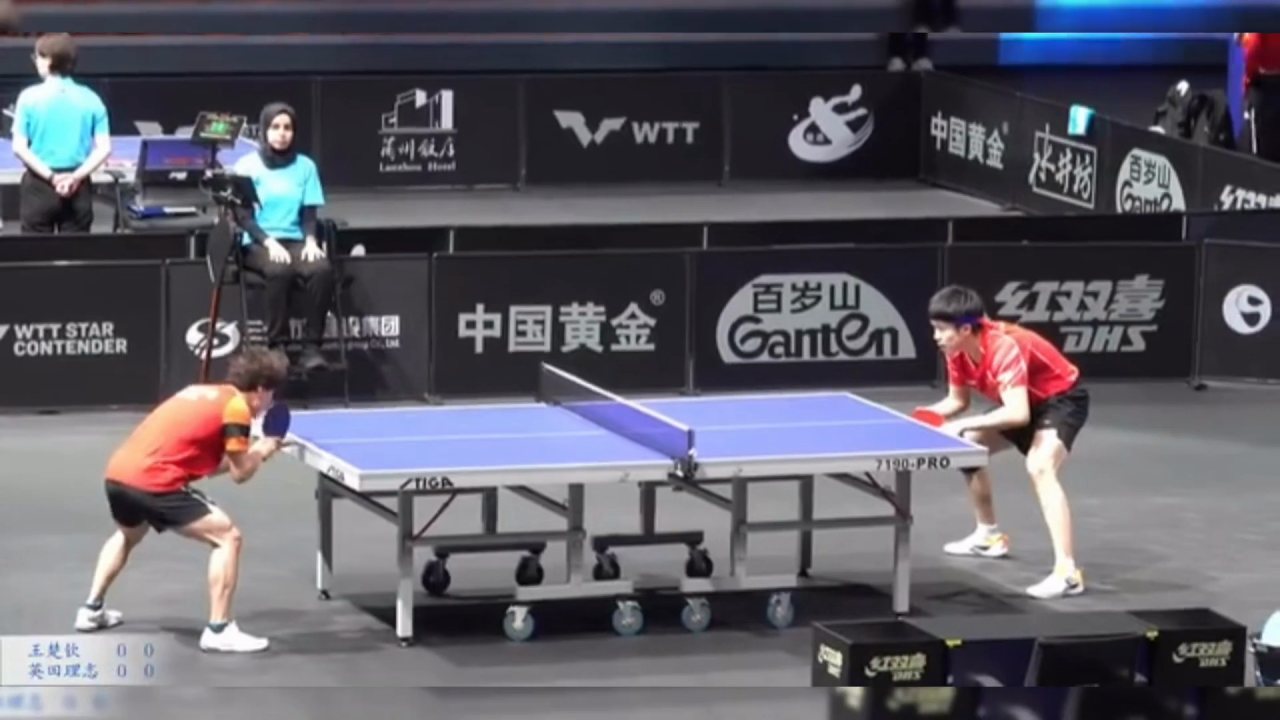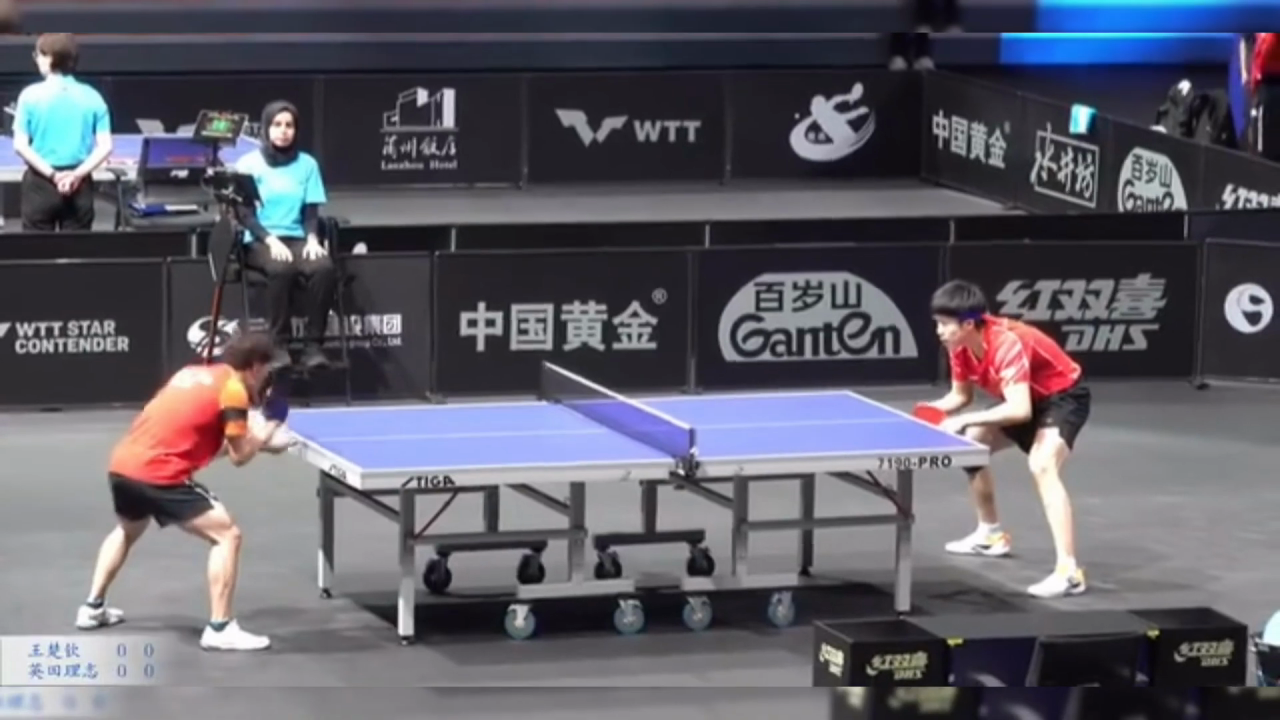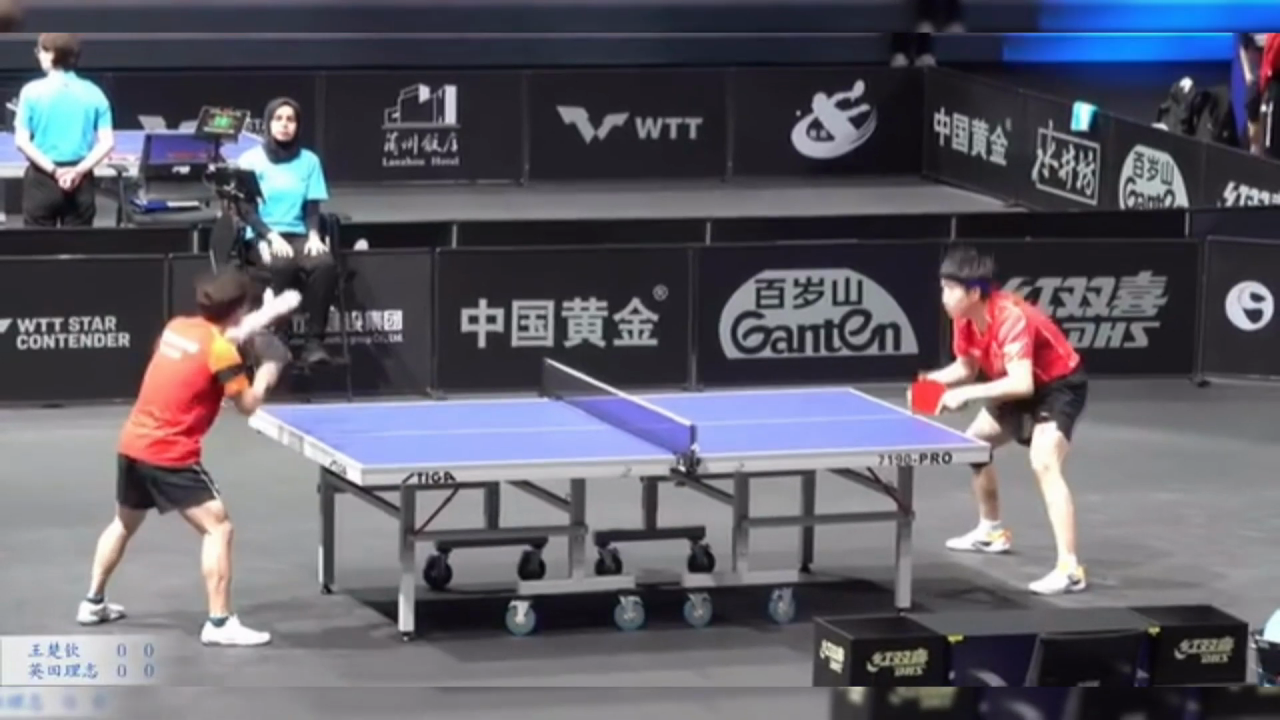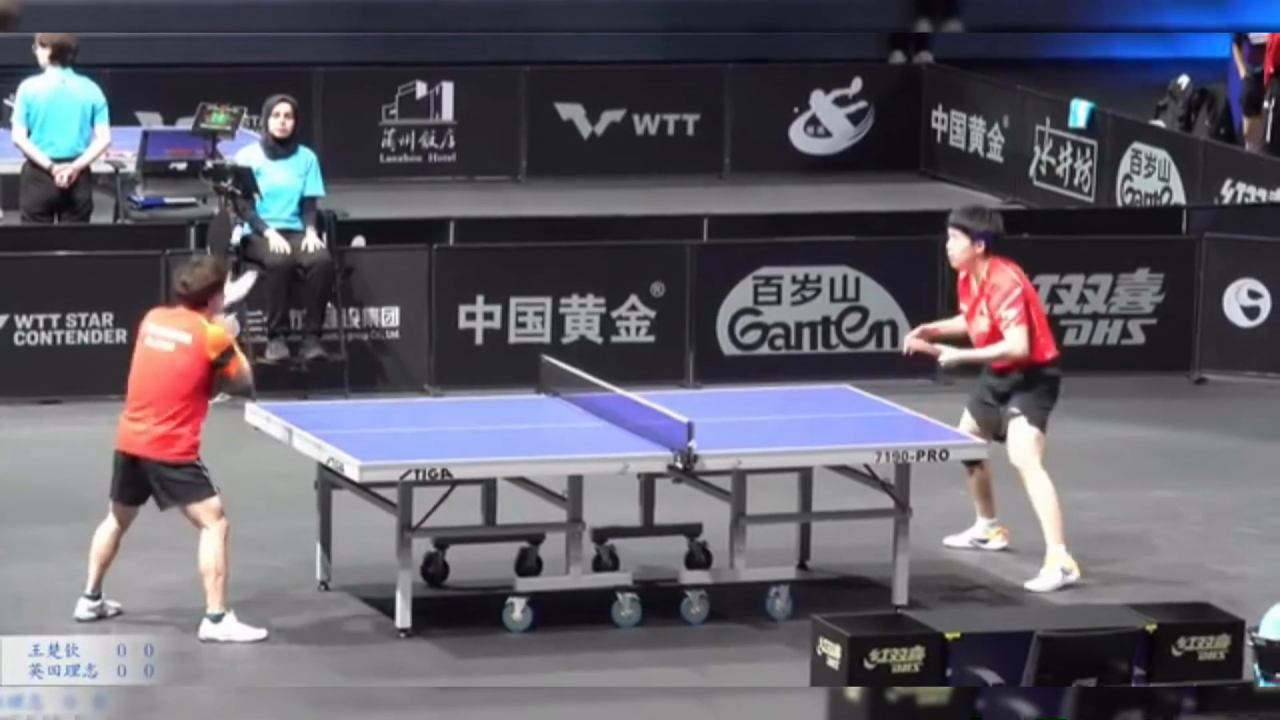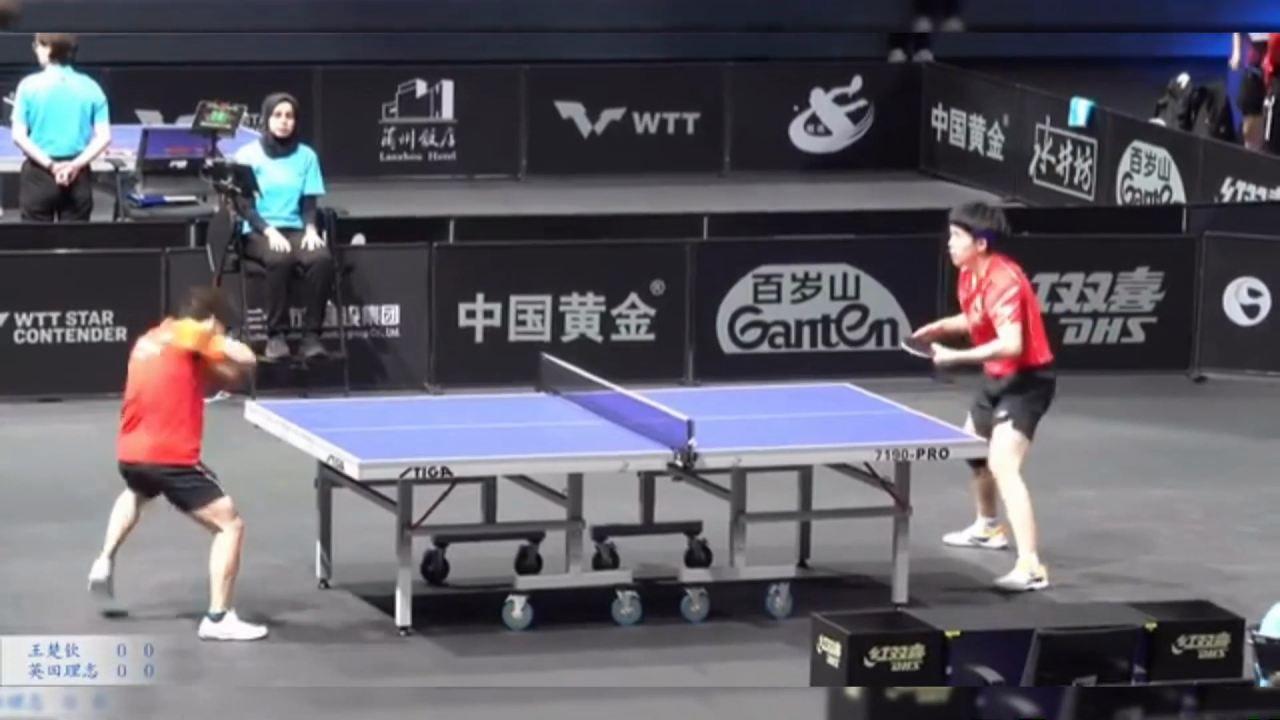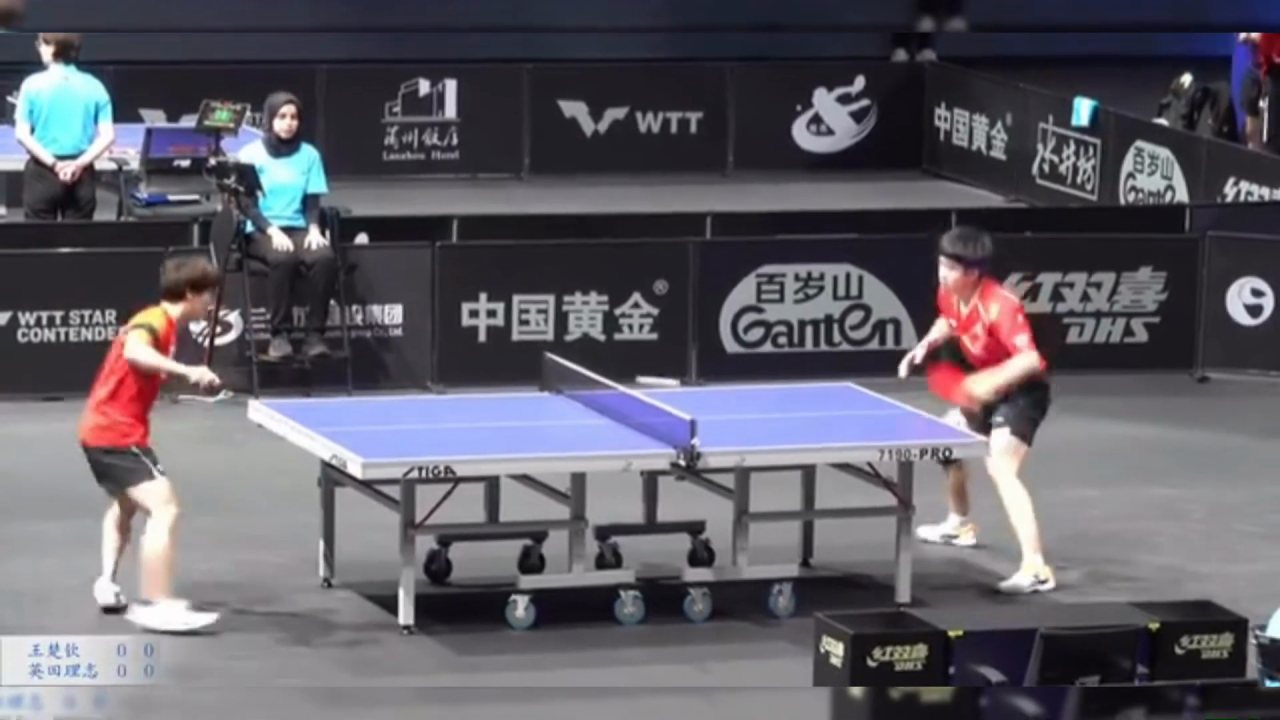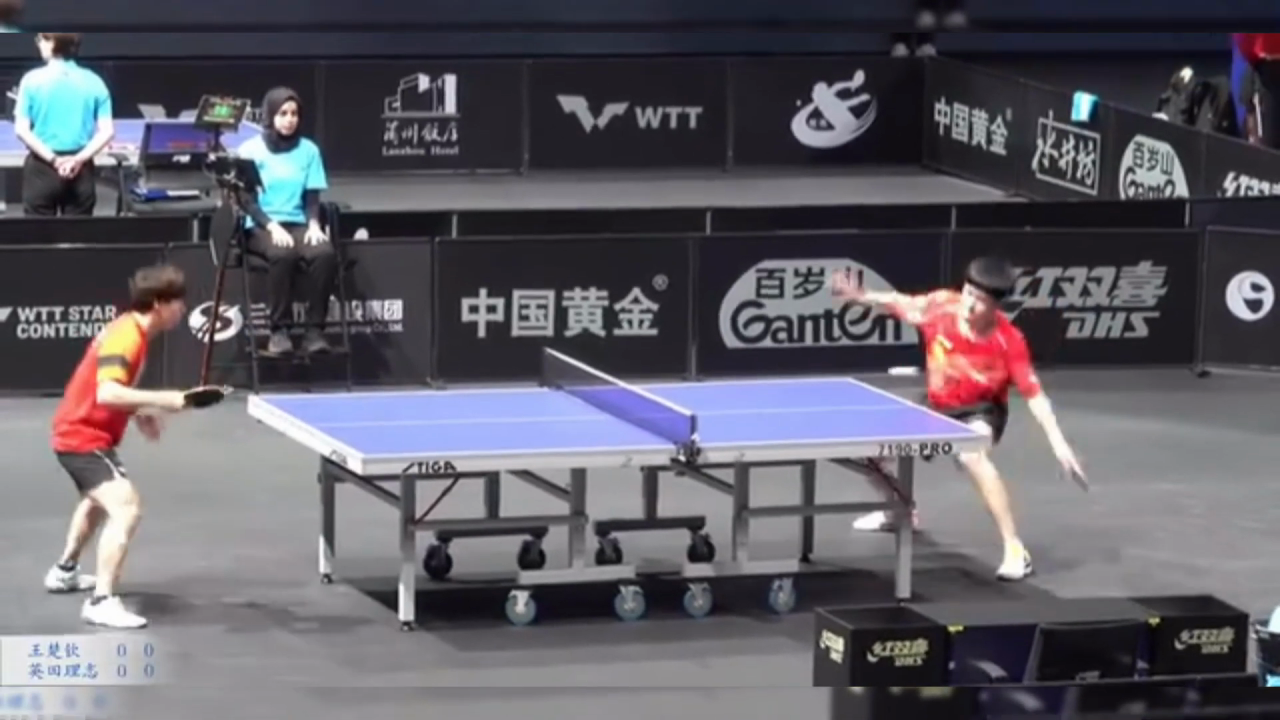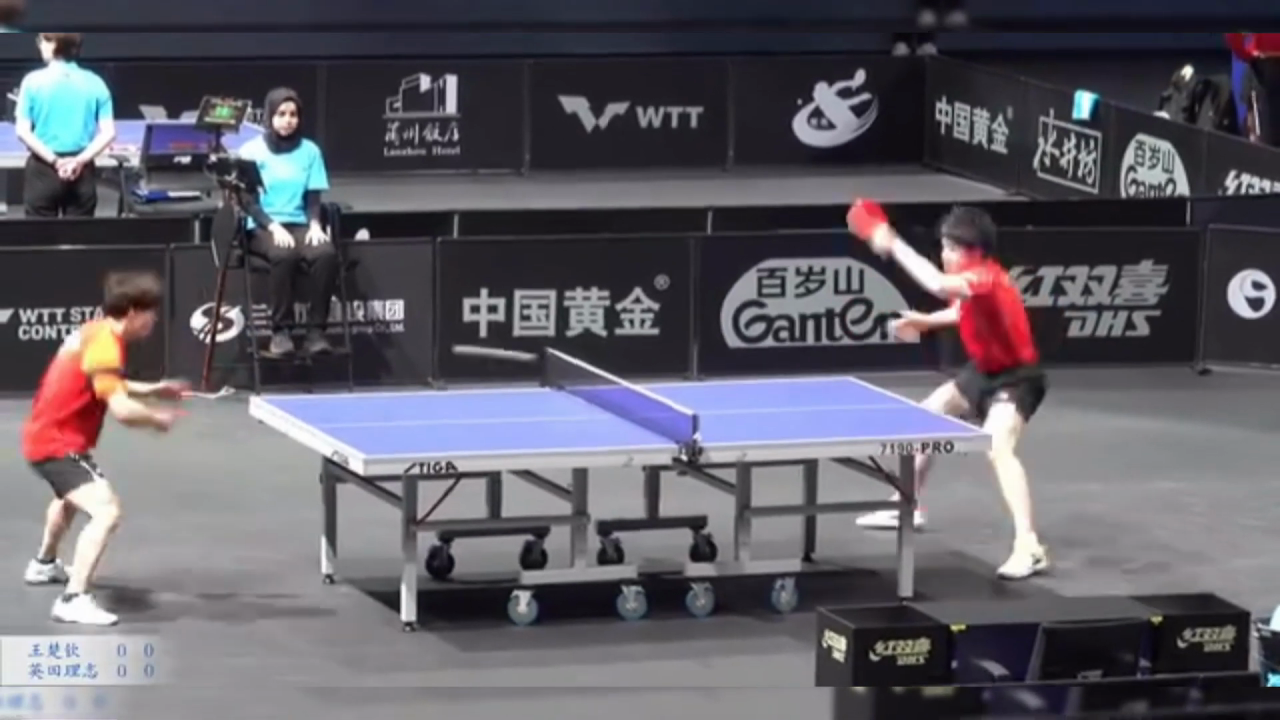
dt=0.3s
person 1, frame 1
left shoulder: (202, 393)
right shoulder: (236, 408)
right elbow: (240, 473)
left wrist: (252, 452)
right wrist: (262, 449)
left hip: (117, 474)
right hip: (153, 483)
left knee: (127, 536)
right knee: (228, 537)
left ankle: (92, 609)
right ankle: (219, 630)
person 1, frame 2
left shoulder: (194, 373)
right shoulder: (233, 391)
right elbow: (239, 456)
left wrist: (253, 440)
right wrist: (265, 433)
left hip: (121, 465)
right hip: (158, 475)
left knee: (127, 531)
right knee: (227, 536)
left ankle: (92, 608)
right ankle: (219, 629)
person 1, frame 3
left shoulder: (177, 326)
right shoulder: (221, 350)
right elbow: (248, 404)
left wrist: (268, 313)
right wrist: (267, 372)
left hip: (133, 444)
right hip: (171, 455)
left knee: (124, 523)
right knee: (218, 529)
left ankle: (94, 603)
right ankle: (219, 623)
person 1, frame 4
left shoulder: (153, 319)
right shoulder: (213, 336)
right elbow: (244, 382)
left wrist: (219, 328)
right wrist: (234, 349)
left hip: (130, 441)
right hip: (171, 451)
left knee: (117, 519)
right knee: (215, 525)
left ankle: (90, 600)
right ankle: (216, 619)
person 1, frame 5
left shoulder: (147, 345)
right shoulder: (188, 334)
right elbow: (246, 361)
right wrist: (226, 347)
left hip: (132, 454)
right hip: (172, 458)
left knee: (135, 494)
right knee: (230, 526)
left ankle: (105, 562)
right ankle: (218, 618)
person 1, frame 6
left shoulder: (161, 324)
right shoulder: (155, 322)
right elbow: (134, 352)
right wrist: (187, 370)
left hip: (102, 431)
right hip: (116, 435)
left knee: (125, 505)
right knee: (165, 511)
left ankle: (107, 584)
right ankle: (154, 605)
person 1, frame 7
left shoulder: (130, 330)
right shoulder: (126, 338)
right elbow: (107, 394)
left wrist: (138, 412)
right wrist: (161, 399)
left hip: (81, 432)
right hip: (83, 438)
left knee: (97, 500)
right knee: (126, 511)
left ankle: (64, 570)
right ankle: (102, 601)
person 1, frame 8
left shoulder: (101, 336)
right shoulder: (102, 347)
left elbow: (109, 385)
right elbow: (122, 410)
left wrist: (154, 389)
right wrist: (157, 418)
left hip: (45, 436)
right hip: (57, 445)
left knee: (69, 494)
right knee: (107, 514)
left ankle: (43, 564)
right ankle: (74, 598)
person 2, frame 1
left shoulder: (1004, 347)
right shoulder: (958, 350)
left elbow: (1018, 414)
right elbow: (957, 399)
left wrist: (964, 424)
right wrist: (928, 415)
left hip: (1062, 399)
right hip: (1025, 401)
left knee: (1039, 467)
left ankle: (1067, 572)
right ankle: (990, 536)
person 2, frame 2
left shoulder: (1007, 343)
right shoulder: (961, 345)
left elbow: (1019, 410)
right elbow: (961, 395)
left wrist: (964, 420)
right wrist: (931, 410)
left hip: (1063, 397)
right hip: (1027, 400)
left knee: (1041, 466)
left ankle: (1068, 571)
right ankle: (991, 534)
person 2, frame 3
left shoulder: (1011, 318)
right shoulder: (965, 319)
left elbow: (1021, 383)
right elbow: (965, 367)
left wrist: (968, 396)
right wrist: (932, 381)
left hip: (1060, 387)
right hip: (1023, 390)
left knee: (1044, 463)
right knee: (975, 442)
left ankle: (1069, 568)
right ankle: (991, 531)
person 2, frame 4
left shoulder: (1005, 282)
right shoulder: (966, 277)
left elbow: (1018, 347)
left wrist: (961, 356)
right wrist: (932, 330)
left hip: (1032, 376)
right hip: (998, 375)
left knee: (1024, 459)
left ankle: (1060, 561)
right ankle: (989, 528)
person 2, frame 5
left shoulder: (1003, 280)
right shoulder: (969, 274)
left elbow: (1011, 344)
left wrist: (956, 357)
right wrist: (941, 327)
left hip: (1027, 380)
right hip: (999, 378)
left knee: (1002, 464)
left ankle: (1030, 566)
right ankle: (988, 527)
person 2, frame 6
left shoulder: (999, 305)
right shoulder: (950, 294)
left elbow: (1030, 360)
left wrist: (991, 382)
right wrist: (925, 346)
left hip: (1021, 392)
right hip: (984, 390)
left knee: (1000, 470)
left ankle: (1035, 568)
right ankle: (960, 524)
person 2, frame 7
left shoulder: (1009, 340)
right shoulder: (942, 304)
left elbow: (1034, 394)
right elbow: (902, 305)
left wrist: (1058, 443)
right wrist: (860, 296)
left hip: (980, 411)
right hip: (936, 408)
left knee: (973, 460)
left ankle: (1015, 551)
right ankle: (898, 512)
person 2, frame 8
left shoulder: (987, 280)
right shoulder: (967, 281)
left elbow: (941, 285)
left wrist: (894, 245)
right wrist: (921, 321)
left hip: (1016, 378)
right hip: (983, 371)
left knee: (998, 450)
left ankle: (1028, 548)
person 3, frame 1
left shoulder: (305, 166)
right shoulder: (246, 165)
left elbow: (309, 212)
right elbow: (242, 215)
left wrist: (311, 240)
right wrist: (269, 242)
left hip: (295, 241)
right hip: (258, 244)
left knee: (322, 270)
right knee: (280, 271)
left ankle: (312, 346)
right ankle: (276, 346)
person 3, frame 2
left shoulder: (307, 164)
right shoulder: (248, 163)
left elbow: (311, 210)
right elbow: (244, 213)
left wrist: (312, 239)
right wrist: (270, 240)
left hip: (296, 239)
right hip: (260, 241)
left knee: (323, 269)
right knee: (281, 269)
left ankle: (313, 344)
right ankle: (278, 343)
person 3, frame 3
left shoulder: (309, 160)
right shoulder: (251, 160)
left elbow: (312, 207)
right elbow: (245, 208)
left wrist: (313, 235)
right wrist: (272, 236)
left hip: (299, 235)
right hip: (262, 238)
left knee: (325, 264)
right knee: (283, 266)
left ankle: (314, 340)
person 3, frame 4
left shoulder: (306, 157)
right shoulder: (247, 156)
left elbow: (309, 203)
right elbow: (243, 205)
left wrist: (311, 231)
right wrist: (269, 232)
left hip: (295, 231)
right hip: (259, 233)
left knee: (322, 261)
right knee: (280, 261)
left ankle: (311, 336)
right ankle: (276, 337)
person 3, frame 5
left shoulder: (306, 155)
right shoulder: (248, 155)
left elbow: (309, 201)
right elbow: (243, 204)
left wrist: (310, 229)
right wrist: (269, 231)
left hip: (295, 230)
right hip: (258, 232)
left knee: (322, 259)
right knee: (280, 259)
left ankle: (311, 334)
right ankle: (276, 335)
person 3, frame 6
left shoulder: (309, 154)
right shoulder: (250, 154)
left elbow: (312, 200)
right elbow: (247, 204)
left wrist: (313, 228)
right wrist: (272, 230)
left hip: (298, 228)
right hip: (261, 231)
left knee: (325, 258)
right knee: (283, 259)
left ankle: (314, 333)
right ankle: (279, 334)
person 3, frame 7
left shoulder: (308, 150)
right shoulder: (250, 149)
left elbow: (312, 196)
right elbow: (247, 199)
left wrist: (313, 224)
right wrist: (272, 226)
left hip: (297, 224)
right hip: (261, 227)
left knee: (324, 253)
right knee: (283, 255)
left ankle: (314, 329)
right ankle: (279, 330)
person 3, frame 8
left shoulder: (310, 150)
right shoulder: (251, 150)
left elbow: (313, 197)
right elbow: (248, 201)
left wrist: (314, 224)
right wrist: (274, 226)
left hip: (299, 224)
right hip: (262, 227)
left knee: (326, 254)
right knee: (285, 255)
left ankle: (316, 330)
right ankle: (280, 330)
person 4, frame 1
left shoulder: (29, 97)
right shoulder: (91, 98)
left elbow: (19, 148)
right elbow: (104, 148)
left wrist: (51, 177)
right wrist: (76, 177)
left hip: (39, 186)
right hip: (78, 187)
person 4, frame 2
left shoulder: (31, 95)
right shoulder: (92, 96)
left elbow: (20, 146)
right elbow: (105, 146)
left wrist: (52, 175)
right wrist: (77, 175)
left hip: (40, 184)
right hip: (79, 185)
person 4, frame 3
left shoulder: (32, 91)
right shoulder: (93, 92)
left elbow: (22, 141)
right elbow: (107, 142)
left wrist: (54, 171)
right wrist: (78, 171)
left hip: (41, 179)
right hip: (80, 180)
person 4, frame 4
left shoulder: (29, 87)
right shoulder: (90, 89)
left elbow: (18, 137)
right elbow: (104, 139)
left wrist: (50, 166)
right wrist: (76, 166)
left hip: (38, 176)
right hip: (77, 176)
person 4, frame 5
left shoulder: (29, 85)
right shoulder: (90, 87)
left elbow: (19, 136)
right elbow: (104, 137)
left wrist: (50, 165)
right wrist: (76, 165)
left hip: (38, 174)
right hip: (77, 175)
person 4, frame 6
left shoulder: (33, 84)
right shoulder: (94, 86)
left elbow: (22, 134)
right elbow: (107, 136)
left wrist: (53, 164)
right wrist: (79, 164)
left hip: (42, 173)
right hip: (81, 174)
person 4, frame 7
left shoulder: (32, 80)
right shoulder: (93, 81)
left elbow: (22, 130)
right elbow: (107, 131)
left wrist: (53, 159)
right wrist: (78, 159)
left hip: (41, 168)
right hip: (80, 169)
person 4, frame 8
left shoulder: (33, 81)
right shoulder: (95, 82)
left elbow: (23, 131)
right elbow: (108, 132)
left wrist: (54, 160)
right wrist: (80, 160)
left hip: (43, 169)
right hip: (81, 171)
